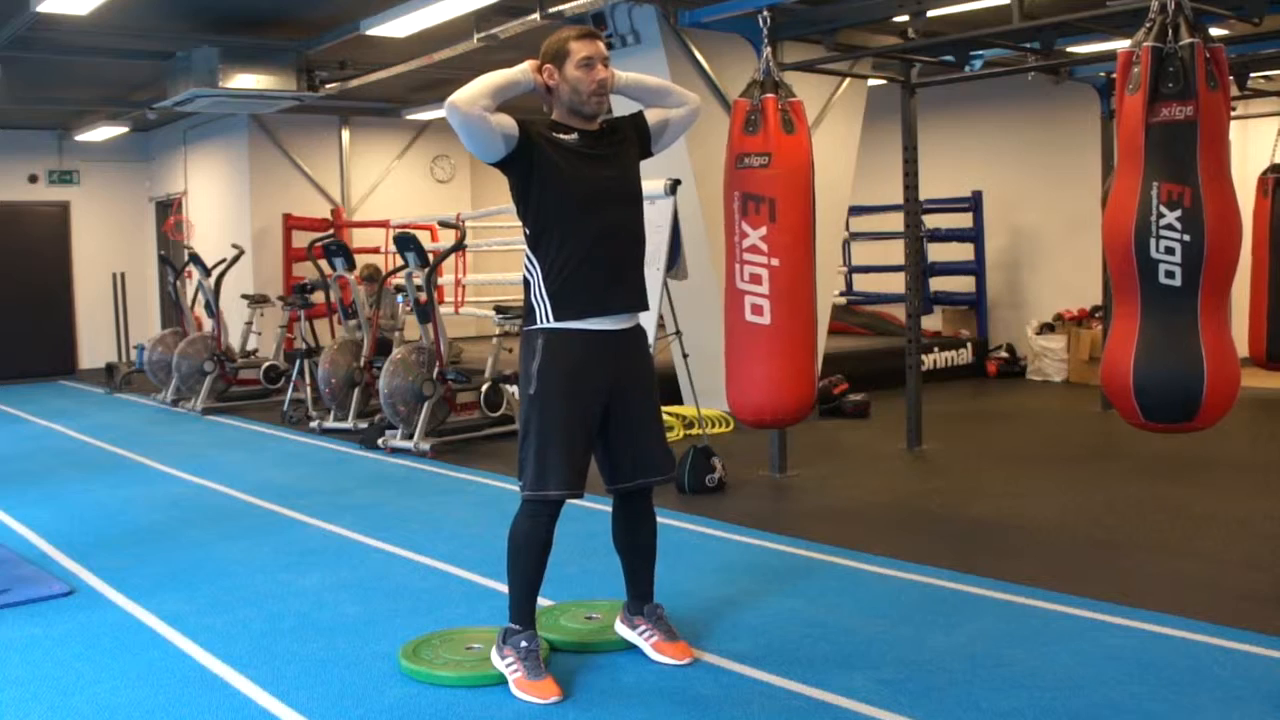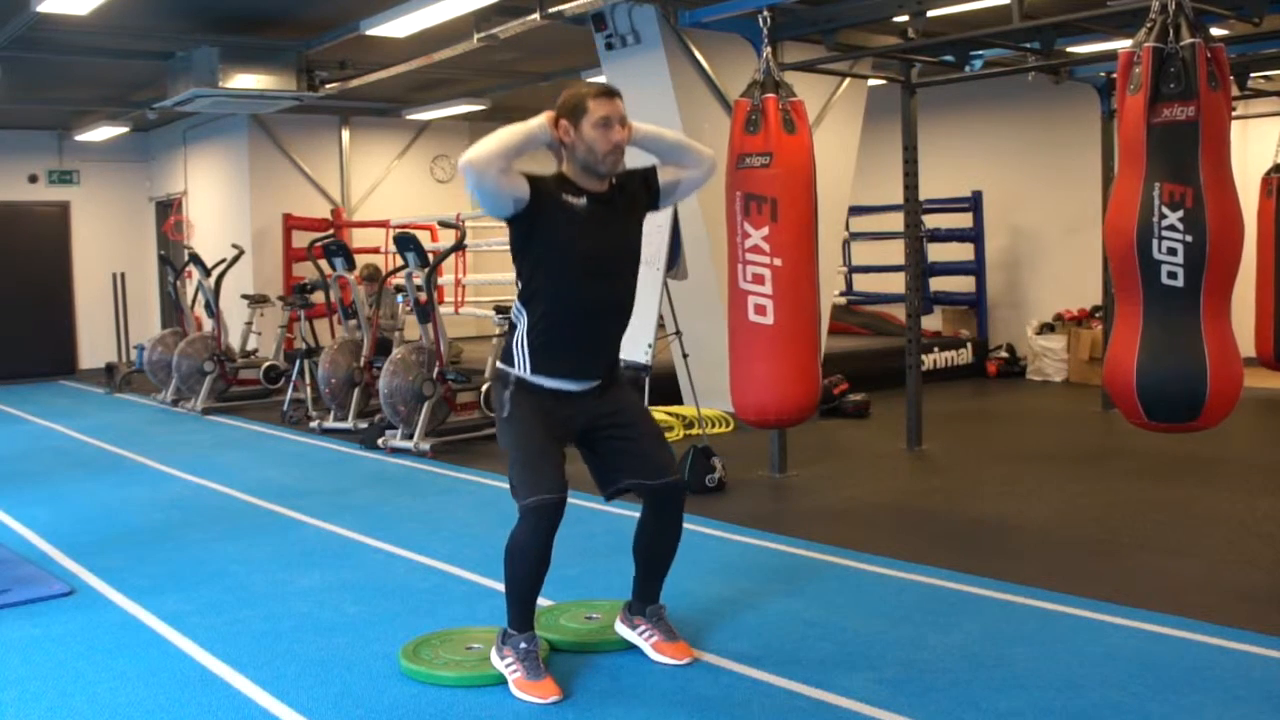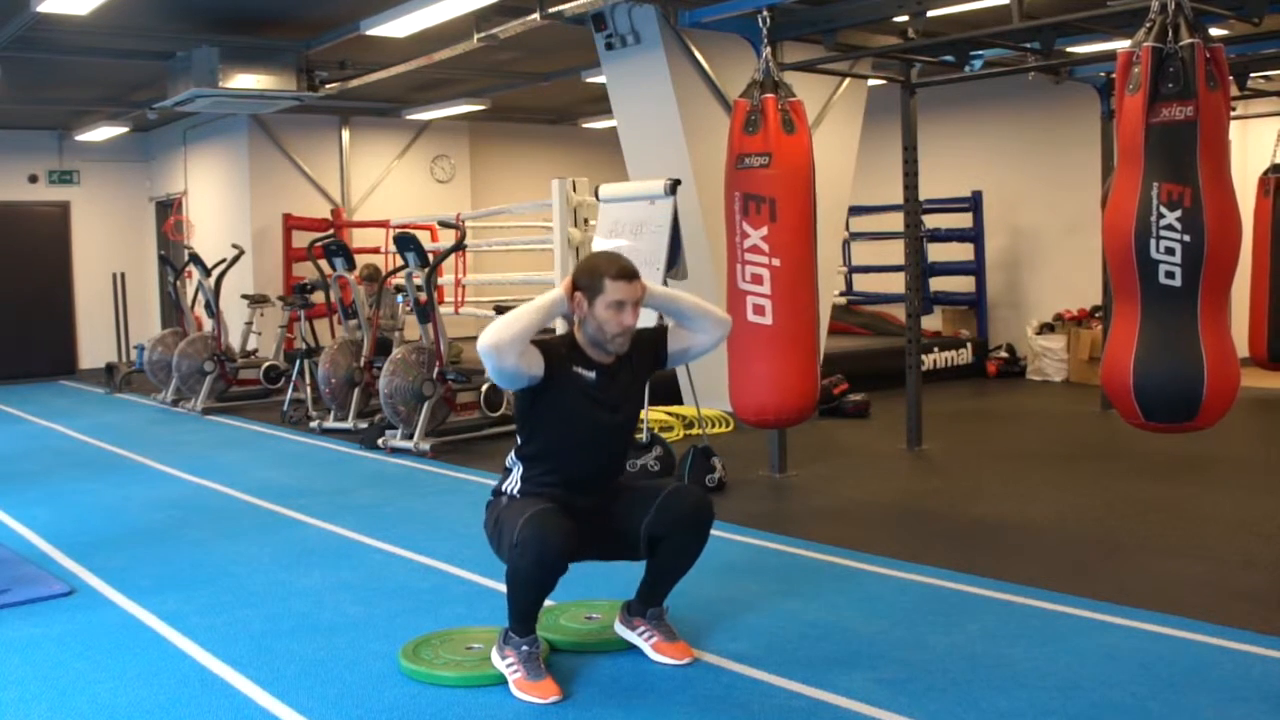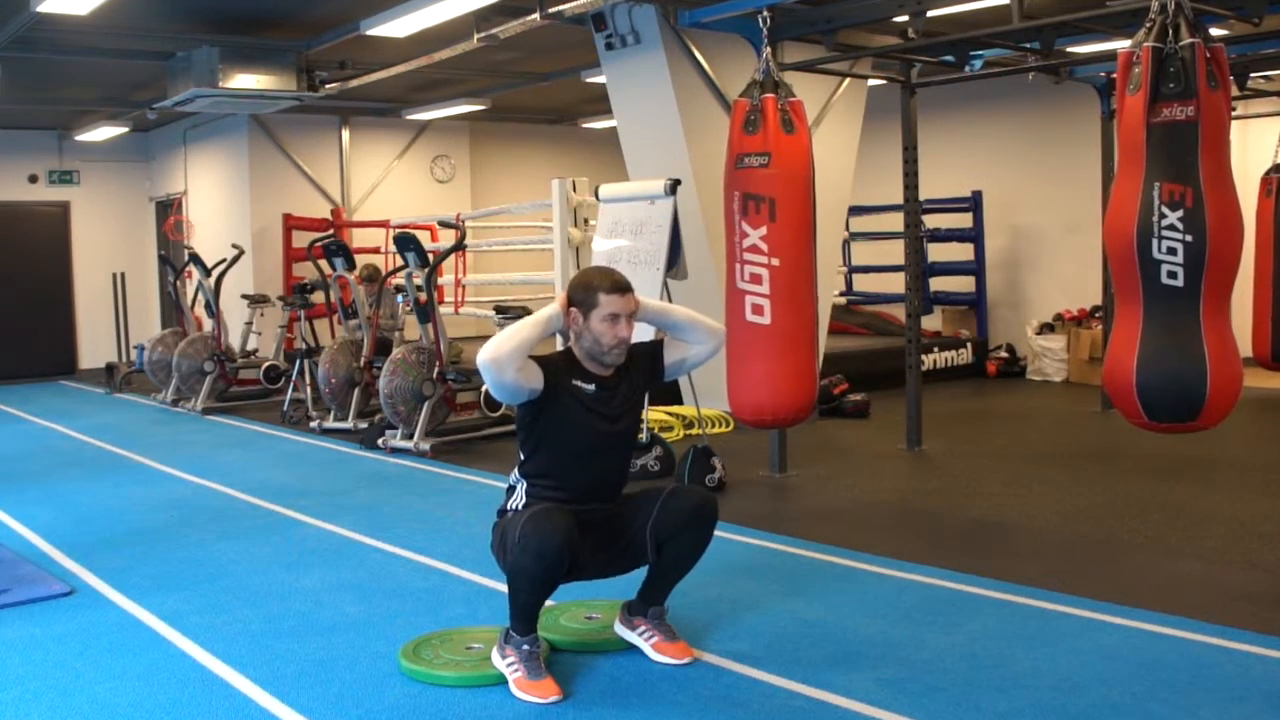
dt=1s
person 1, frame 1
left shoulder: (626, 136)
right shoulder: (530, 143)
left elbow: (688, 102)
right elbow: (462, 108)
left wrist: (620, 79)
right wrist: (524, 75)
left hip: (626, 338)
right hip: (561, 343)
left knee: (637, 482)
right knee: (545, 494)
left ankle: (640, 611)
right ankle: (517, 638)
person 1, frame 2
left shoulder: (632, 192)
right shoulder: (537, 199)
left elbow: (702, 162)
right elbow: (475, 167)
left wrist: (635, 131)
right wrist: (538, 127)
left hip: (603, 385)
right hip: (533, 386)
left knee: (666, 487)
right knee: (543, 504)
left ankle: (642, 612)
right ankle: (515, 641)
person 1, frame 3
left shoulder: (640, 350)
right shoulder: (548, 361)
left elbow: (716, 326)
right elbow: (493, 347)
left wrist: (651, 293)
right wrist: (555, 298)
left hip: (602, 505)
right hip: (527, 505)
left knee: (691, 508)
right knee: (545, 536)
left ankle: (642, 615)
right ankle: (517, 643)
person 1, frame 4
left shoulder: (638, 364)
right shoulder: (547, 377)
left elbow: (711, 337)
right elbow: (493, 362)
left wrist: (644, 308)
right wrist: (551, 314)
left hip: (608, 523)
right hip: (534, 525)
left knee: (696, 508)
right knee: (548, 533)
left ankle: (642, 614)
right ankle: (518, 642)
